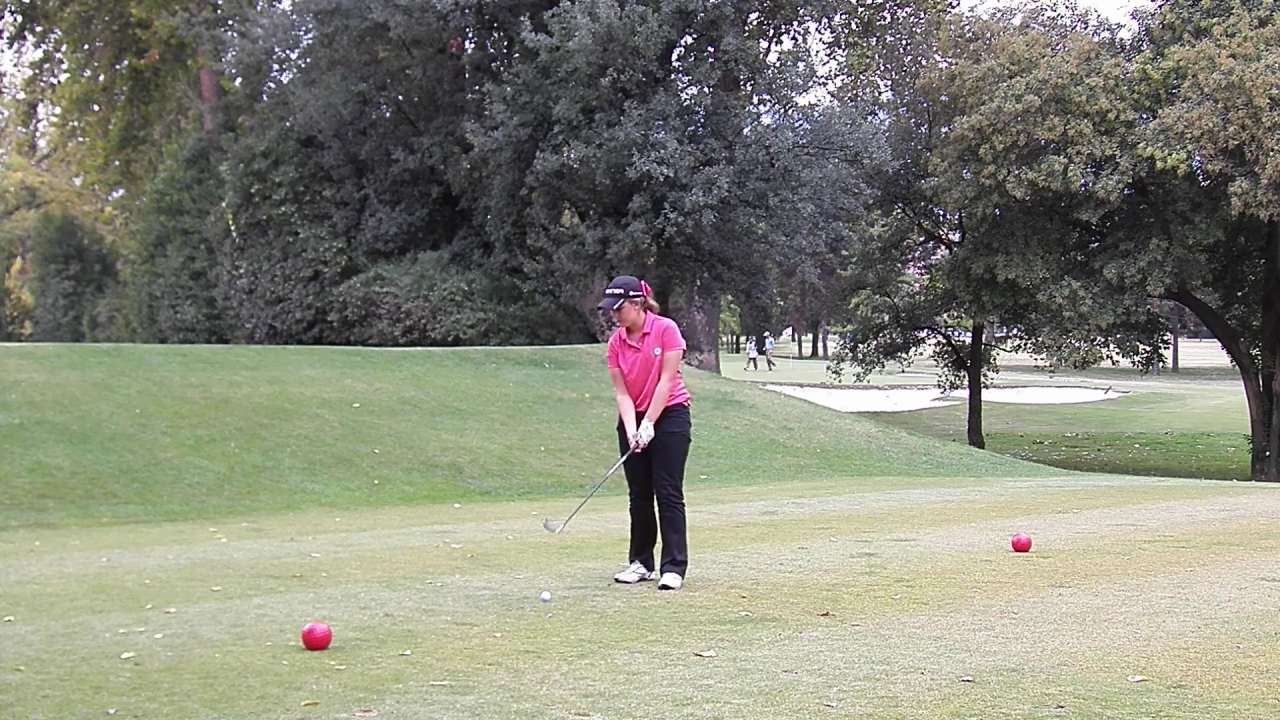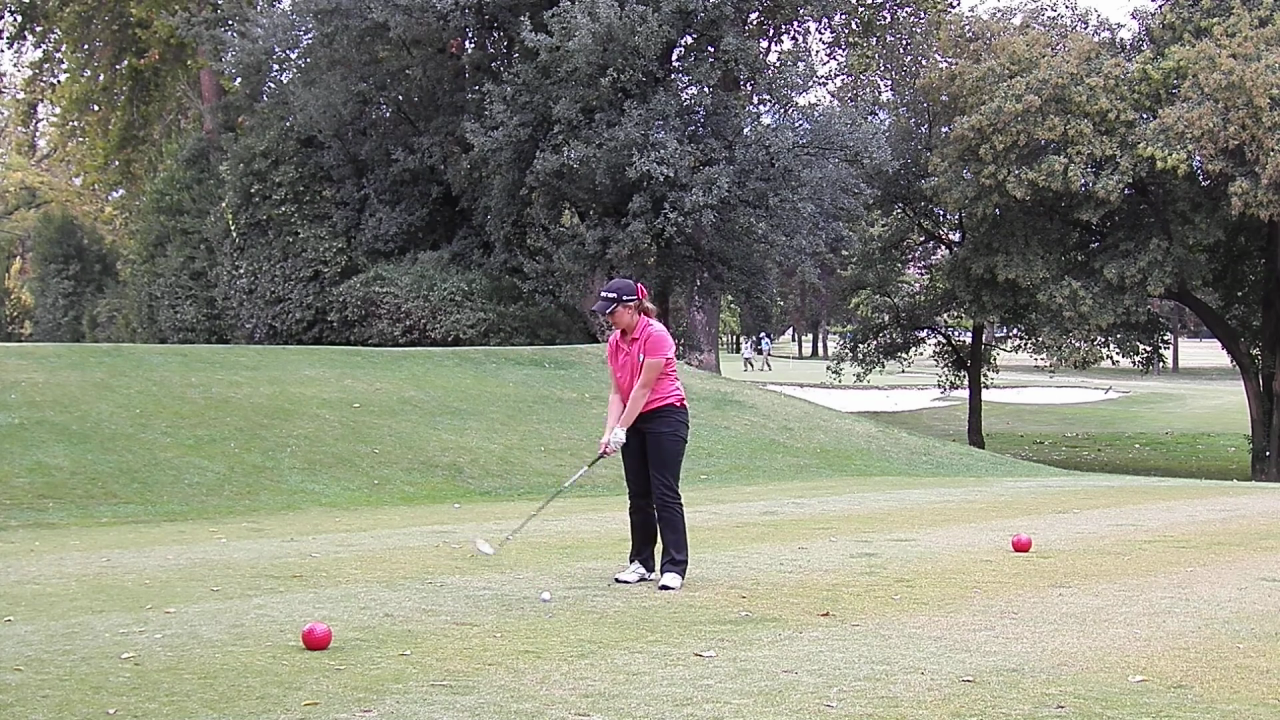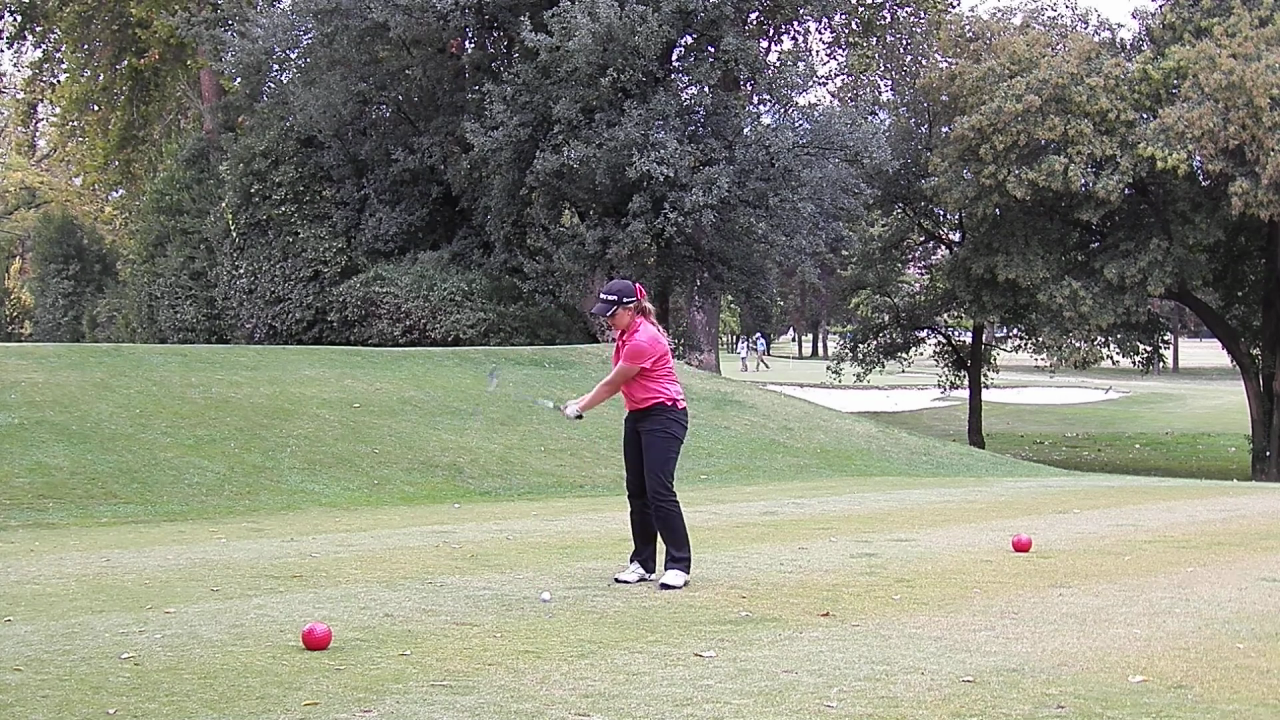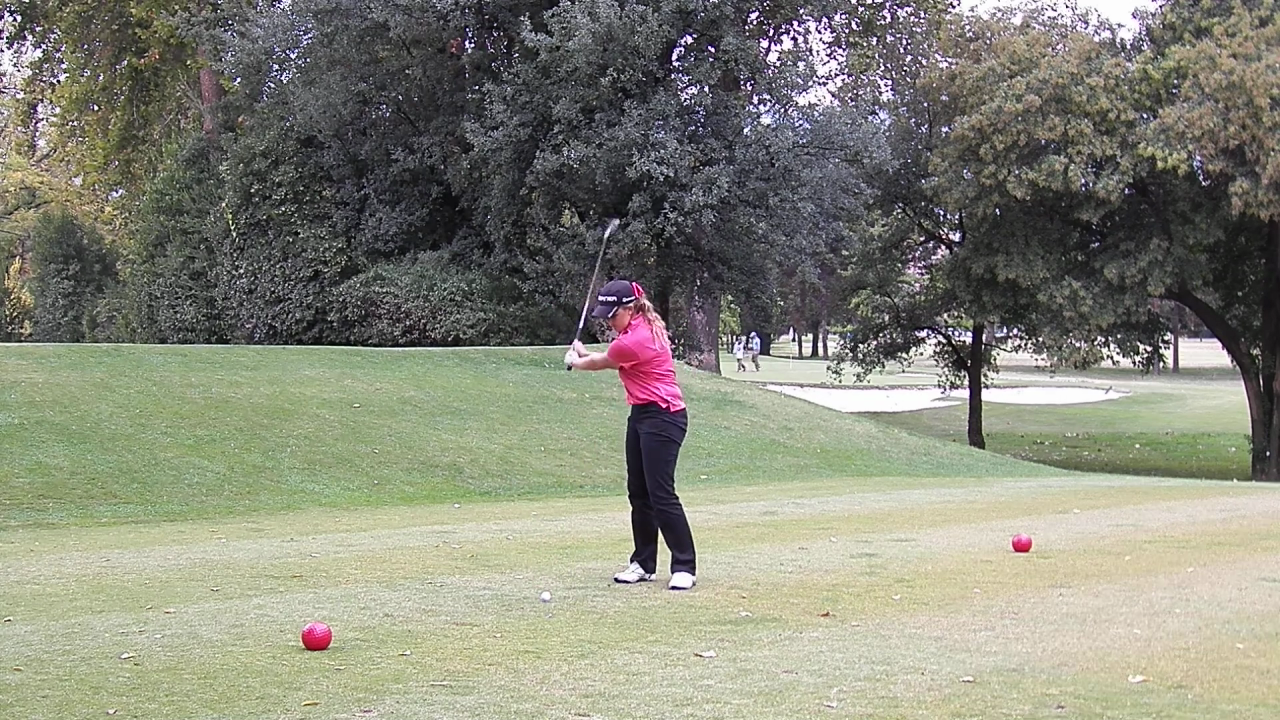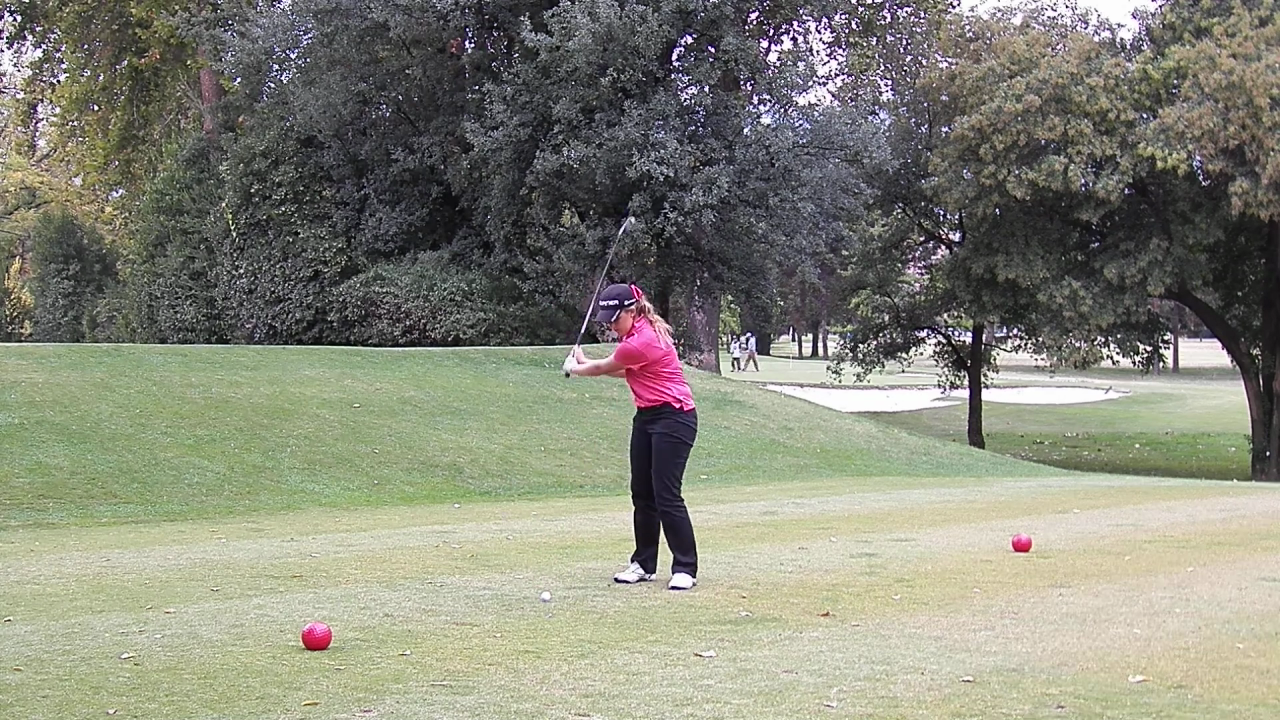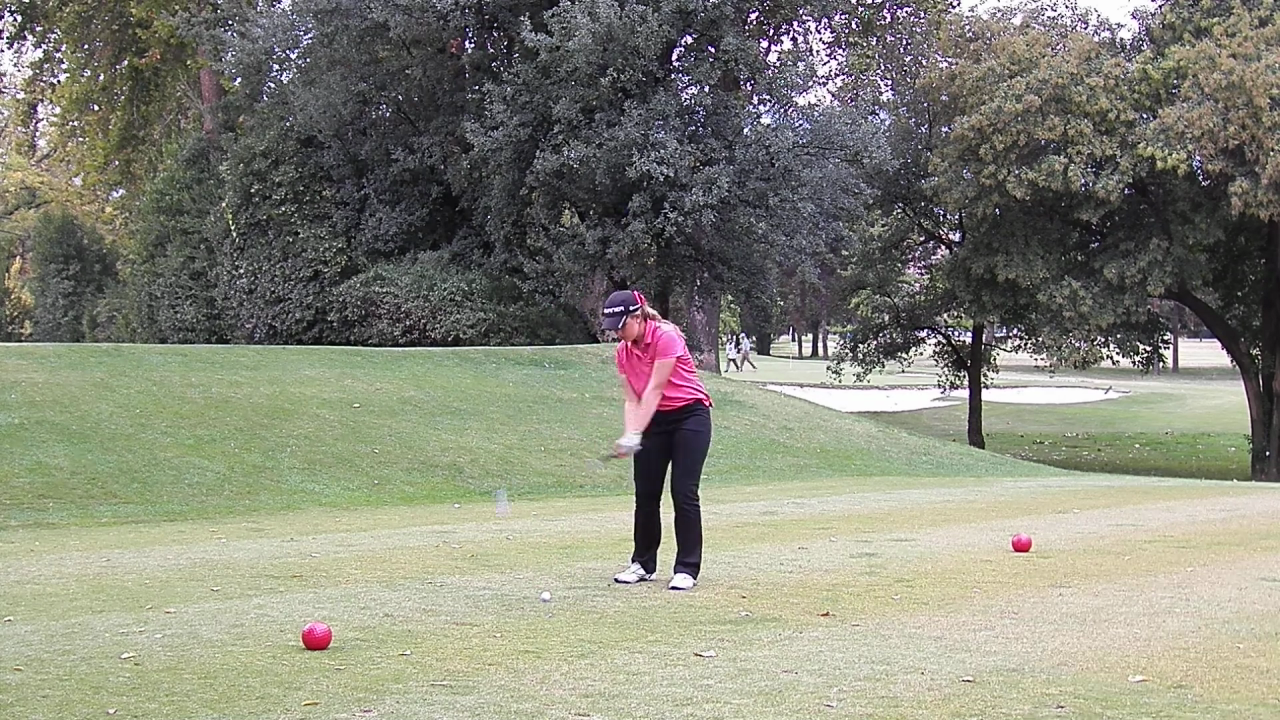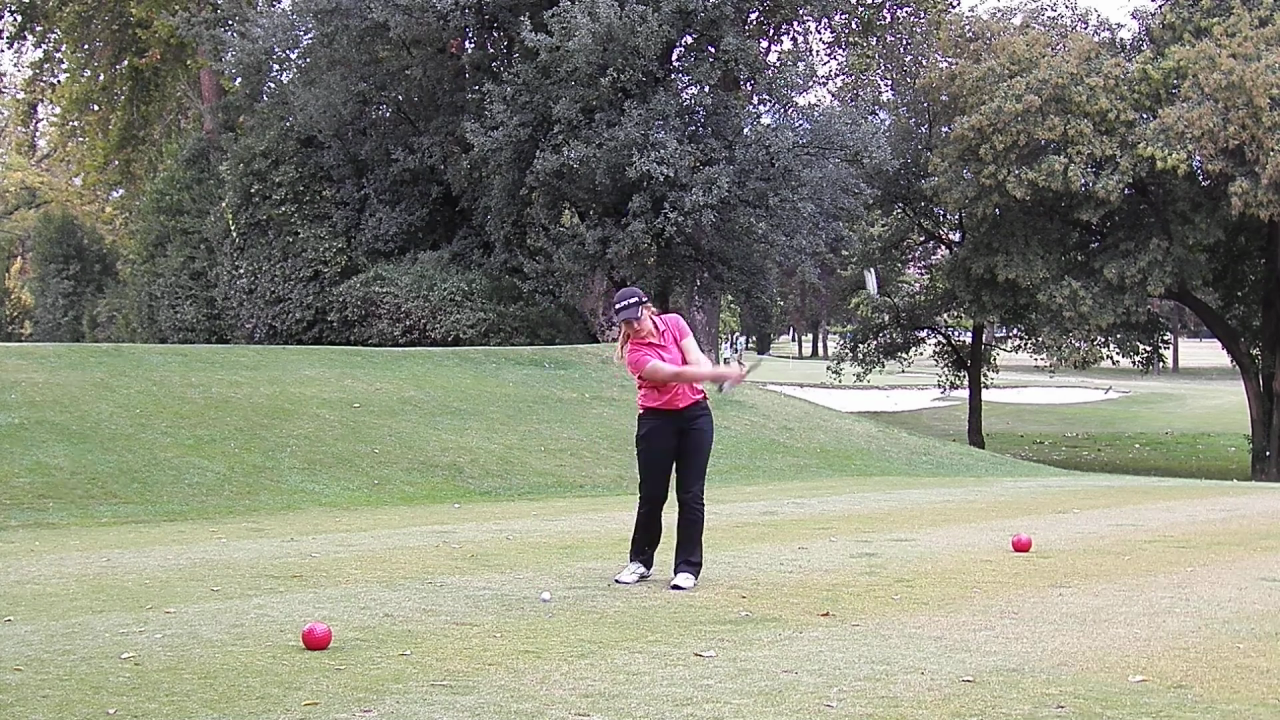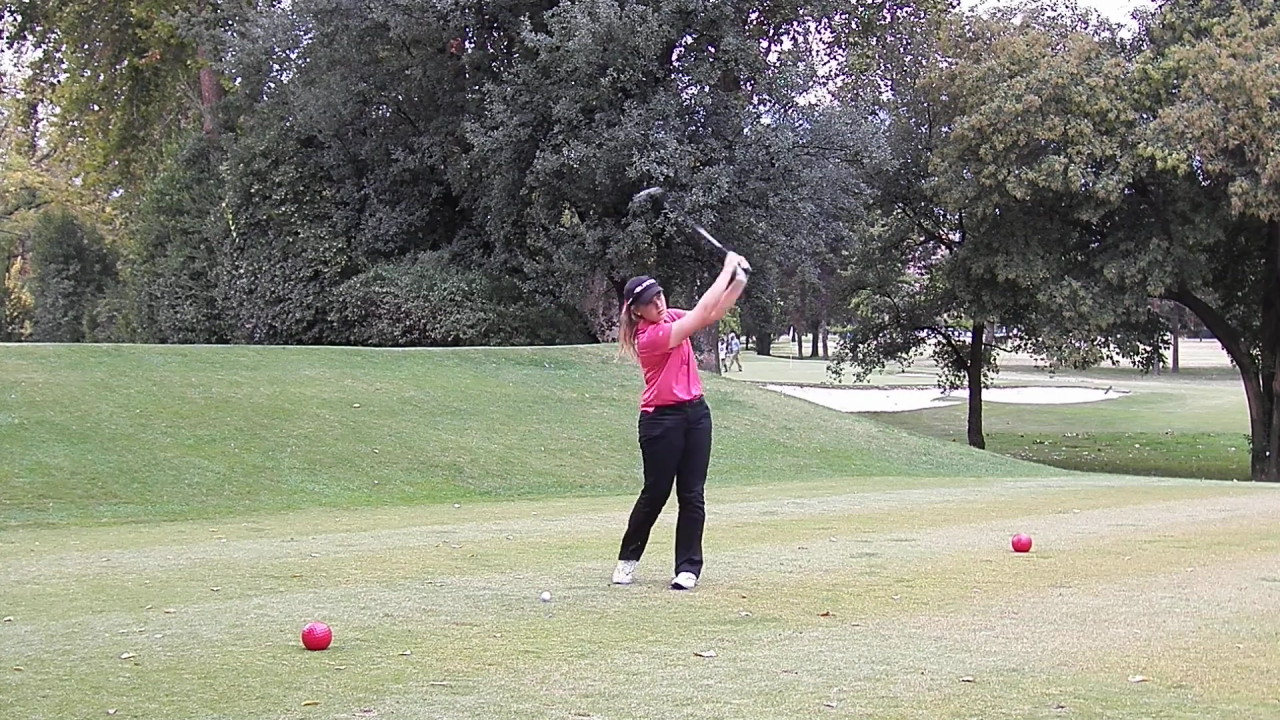
dt=0.2s
person 1, frame 1
left shoulder: (666, 330)
right shoulder: (616, 342)
left elbow: (667, 382)
right elbow: (623, 392)
left wrist: (649, 425)
right wrist: (632, 431)
left hip: (669, 417)
right hip: (635, 420)
left knee: (668, 493)
right knee: (639, 494)
left ankle: (673, 567)
right ankle: (641, 562)
person 1, frame 2
left shoulder: (656, 334)
right shoulder: (614, 341)
left elbow: (643, 388)
right elbow: (618, 391)
left wrist: (619, 428)
right wrist: (611, 431)
left hip: (666, 417)
right hip: (634, 421)
left knee: (664, 493)
right knee: (639, 494)
left ankle: (674, 567)
right ankle: (642, 562)
person 1, frame 3
left shoulder: (643, 340)
right shoulder: (628, 334)
left elbow: (614, 382)
right elbow: (616, 381)
left wrist: (581, 406)
right wrist: (583, 401)
left hip: (663, 417)
right hip: (638, 417)
left knee: (660, 490)
right knee: (637, 492)
left ankle: (678, 564)
right ankle: (643, 562)
person 1, frame 4
left shoulder: (633, 342)
right shoulder: (643, 328)
left elbow: (601, 363)
right elbow: (613, 359)
left wrist: (576, 361)
right wrist: (583, 354)
left hip: (662, 419)
right hip: (643, 416)
left knee: (661, 493)
right knee: (638, 492)
left ankle: (684, 566)
right ankle: (643, 562)
person 1, frame 5
left shoulder: (641, 342)
right shoulder: (634, 335)
left elbow: (608, 368)
right elbow: (621, 369)
left wrist: (575, 369)
right wrist: (585, 362)
left hip: (673, 419)
right hip: (646, 418)
left knee: (666, 495)
right knee: (642, 493)
left ankle: (686, 568)
right ankle: (644, 563)
person 1, frame 6
left shoulder: (665, 336)
right shoulder: (623, 353)
left elbow: (656, 387)
right elbow: (633, 396)
left wrist: (635, 433)
right wrist: (629, 433)
left hip: (690, 416)
right hip: (654, 422)
left knee: (684, 494)
right knee: (646, 494)
left ankle: (687, 568)
right ankle: (643, 563)
person 1, frame 7
left shoulder: (672, 323)
right shoulder: (633, 352)
left elbow: (695, 357)
right elbow: (674, 373)
left wrist: (718, 373)
right wrist: (717, 373)
left hip: (695, 415)
right hip: (656, 422)
left knee: (691, 495)
right knee: (651, 495)
left ankle: (687, 567)
right ankle: (640, 561)
person 1, frame 8
left shoulder: (671, 320)
right shoulder: (650, 337)
left elbow: (714, 312)
right elbow: (703, 309)
left wrist: (736, 281)
right wrist: (728, 270)
left hip: (694, 412)
right hip: (661, 420)
left knee: (692, 495)
right knee: (655, 492)
left ankle: (689, 567)
right ankle: (628, 558)
